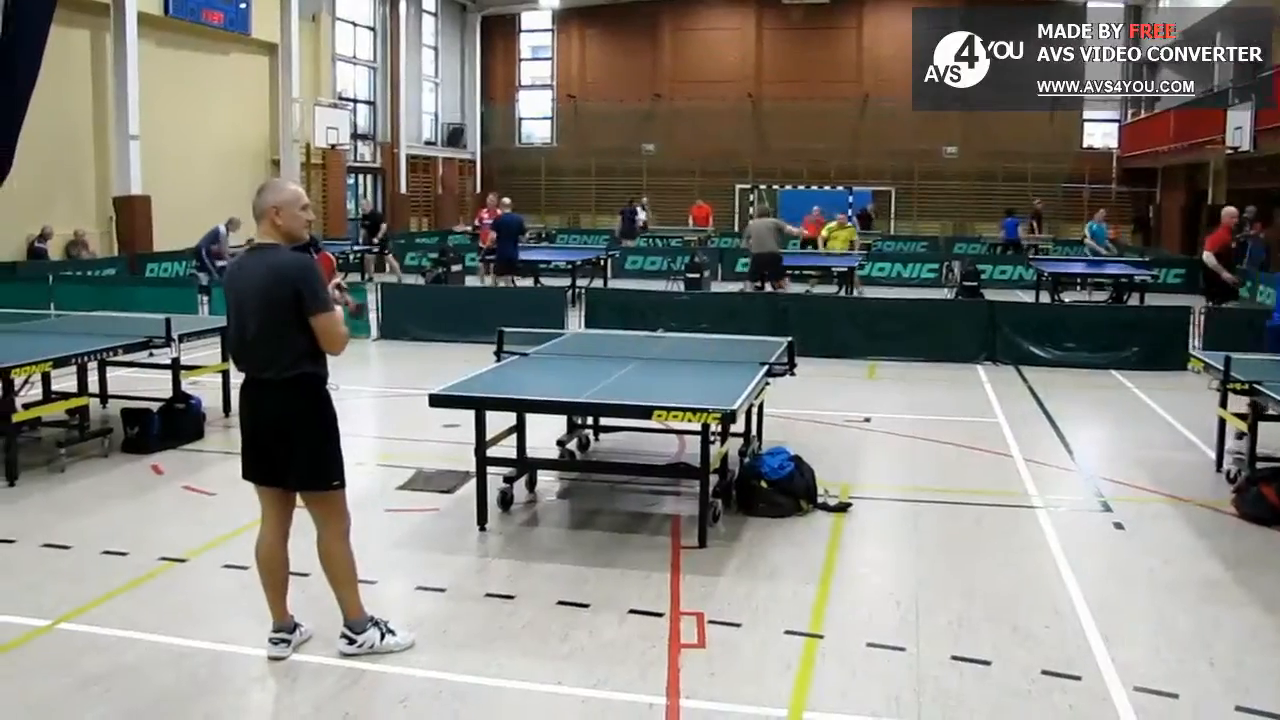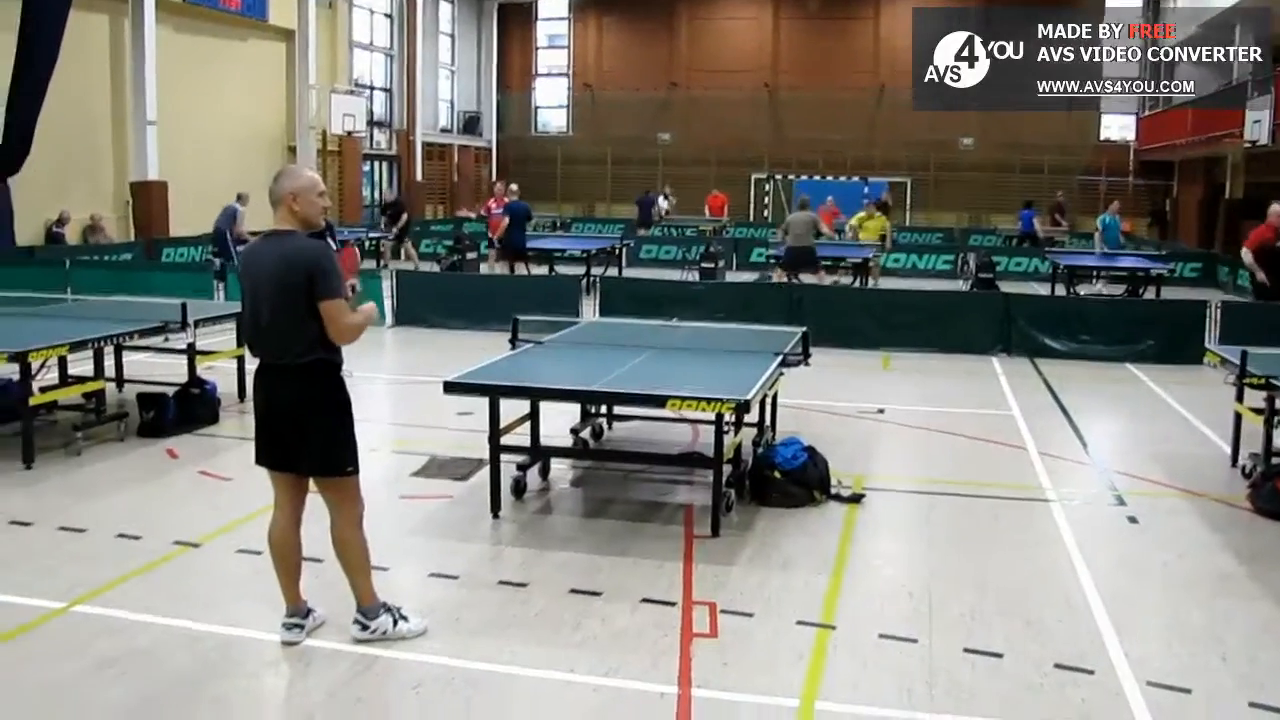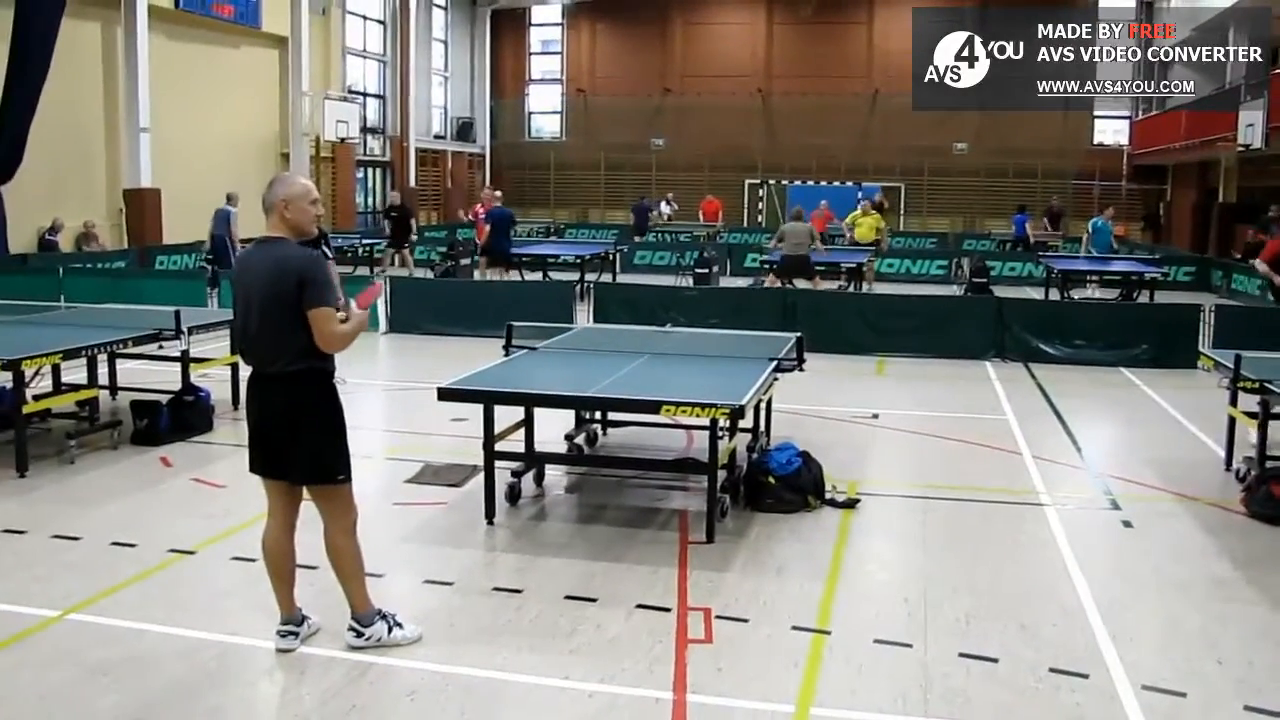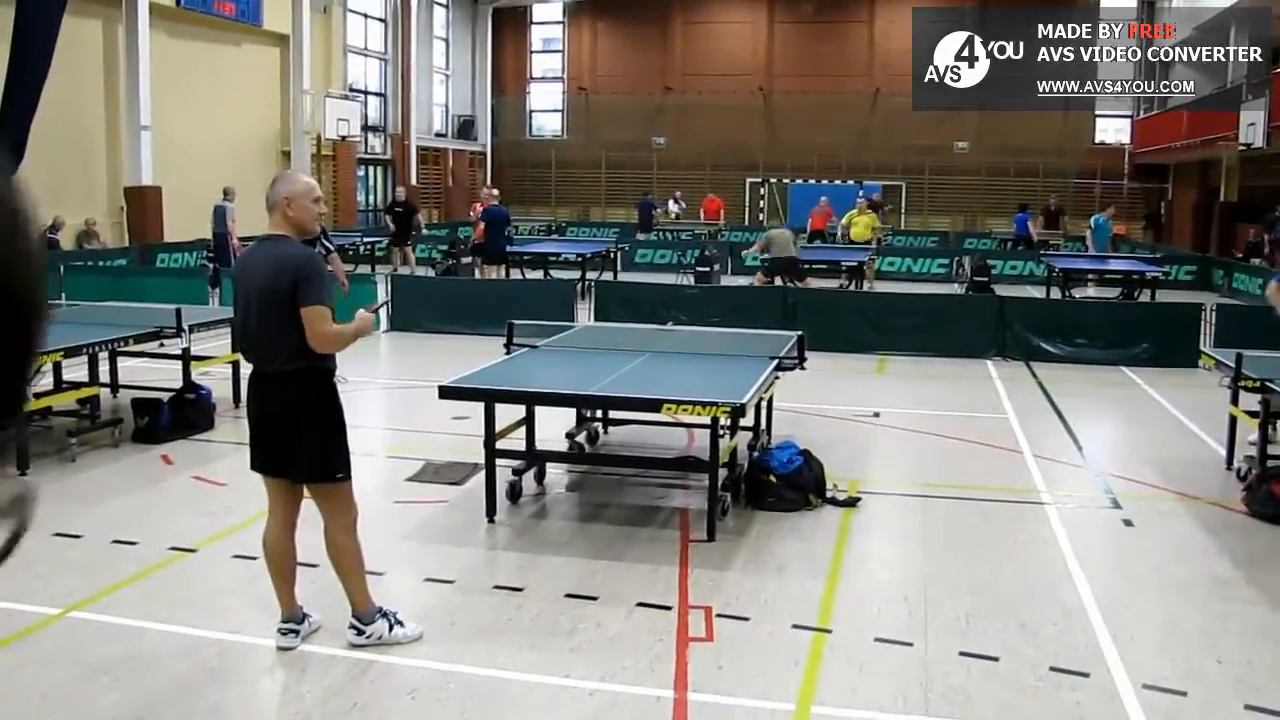
dt=0.3s
person 1, frame 1
left shoulder: (235, 270)
right shoulder: (298, 266)
right elbow: (334, 343)
right wrist: (334, 313)
left hip: (257, 399)
right hip: (300, 401)
left knee: (274, 519)
right knee: (332, 520)
left ankle: (282, 629)
right ankle: (358, 628)
person 1, frame 2
left shoulder: (251, 255)
right shoulder: (314, 254)
right elbow: (341, 332)
right wrist: (366, 315)
left hip: (270, 385)
right hip: (314, 387)
left knee: (286, 504)
right knee: (346, 506)
left ankle: (295, 614)
right ankle: (370, 614)
person 1, frame 3
left shoulder: (244, 263)
right shoulder: (305, 262)
right elbow: (329, 341)
right wrist: (356, 322)
left hip: (263, 393)
right hip: (306, 396)
left knee: (280, 513)
right knee: (339, 515)
left ankle: (289, 621)
right ankle: (365, 621)
person 1, frame 4
left shoulder: (246, 261)
right shoulder: (303, 261)
right elbow: (322, 339)
right wrist: (359, 327)
left hip: (264, 391)
right hip: (306, 394)
left knee: (281, 511)
right knee: (340, 513)
left ankle: (290, 621)
right ankle: (366, 620)
